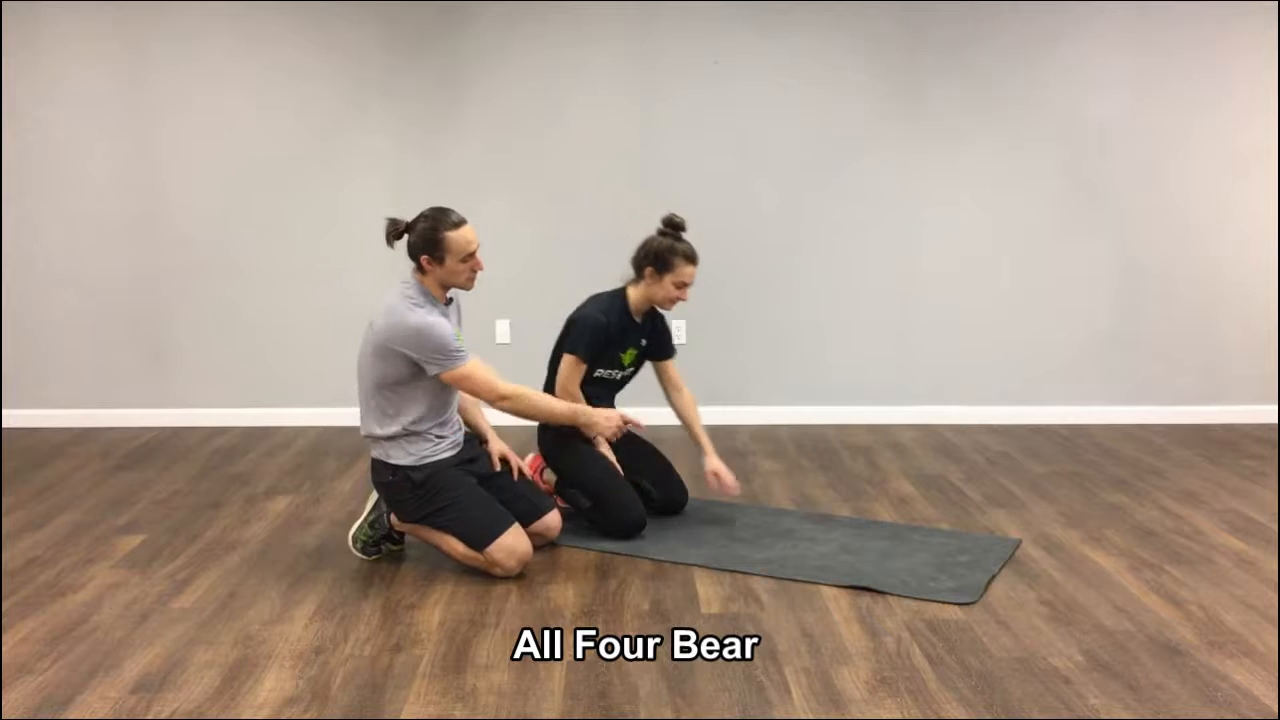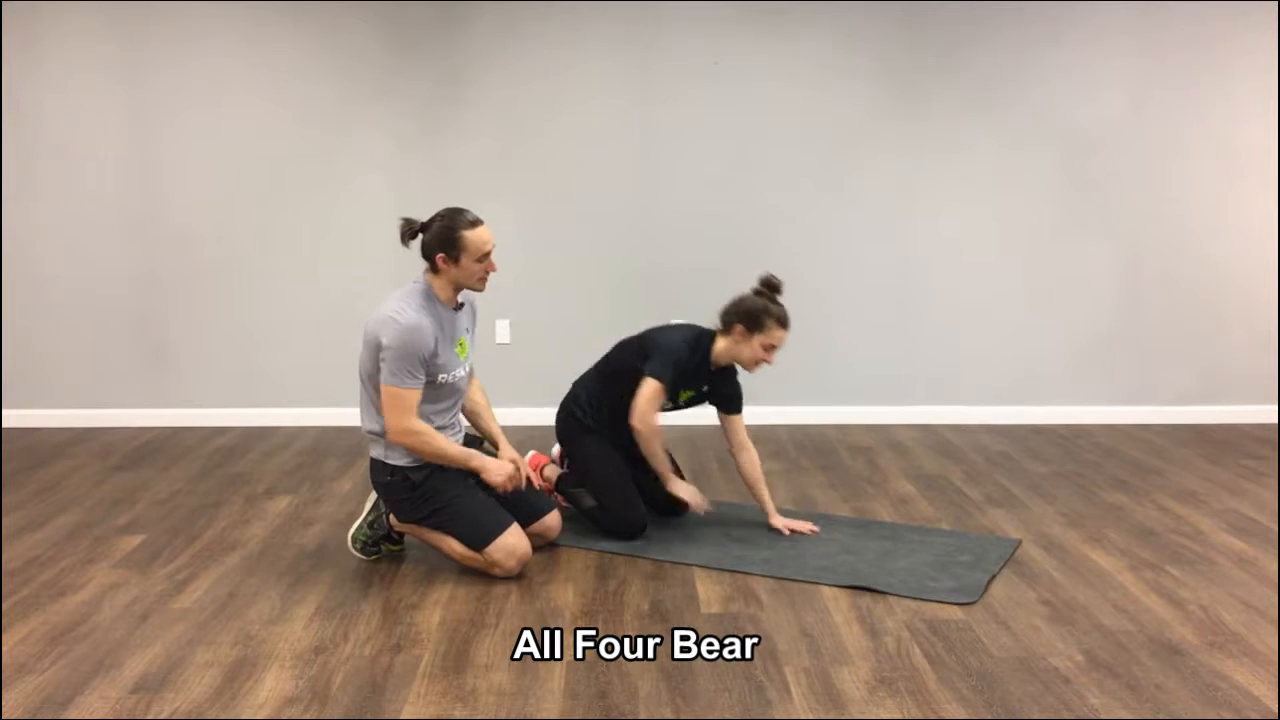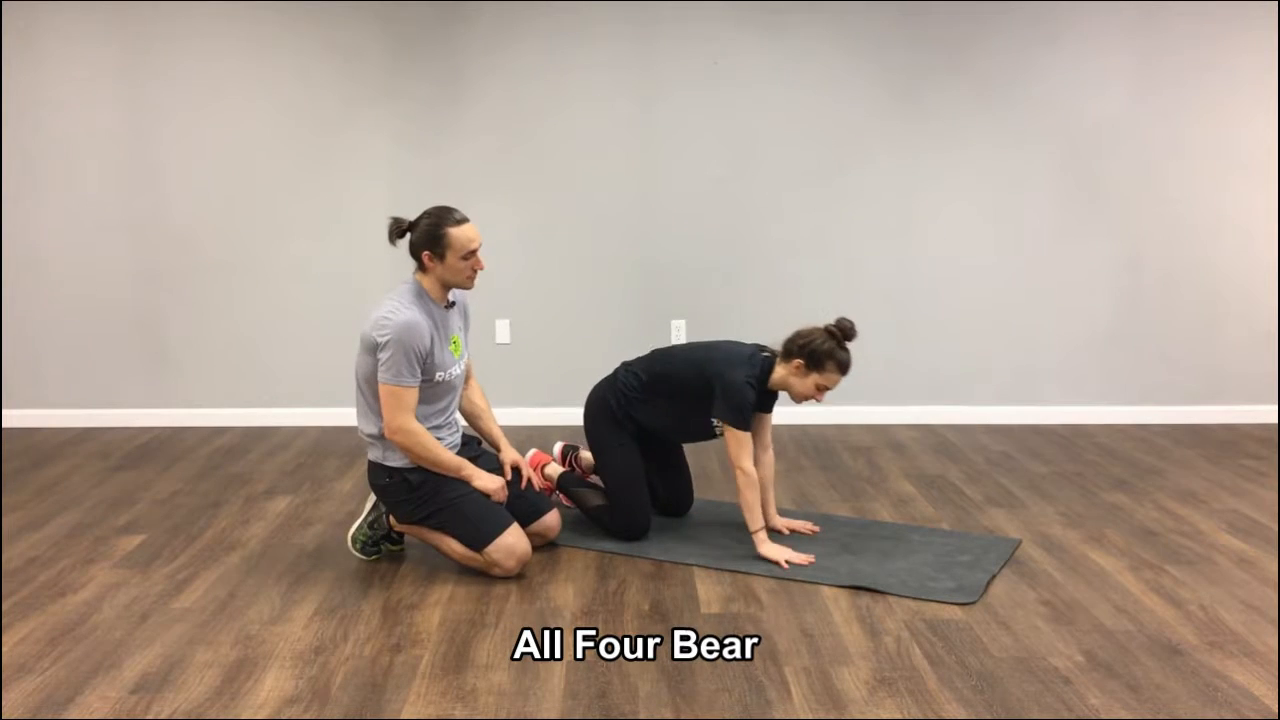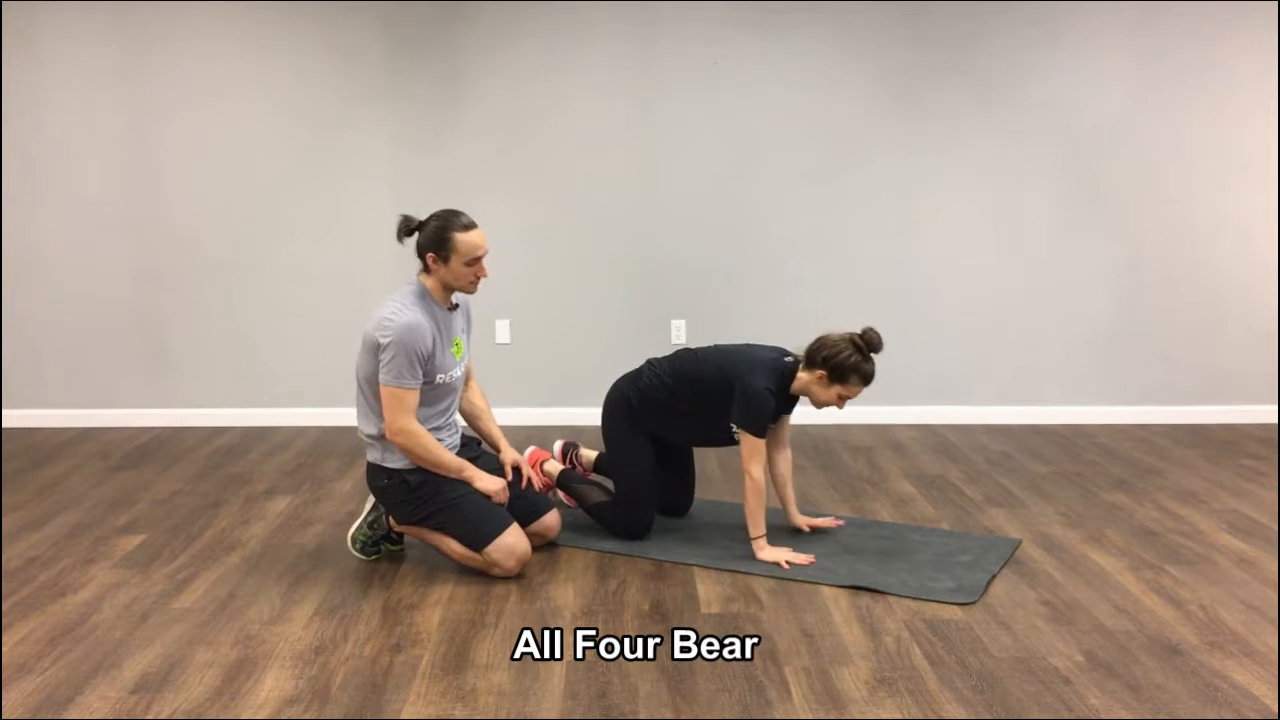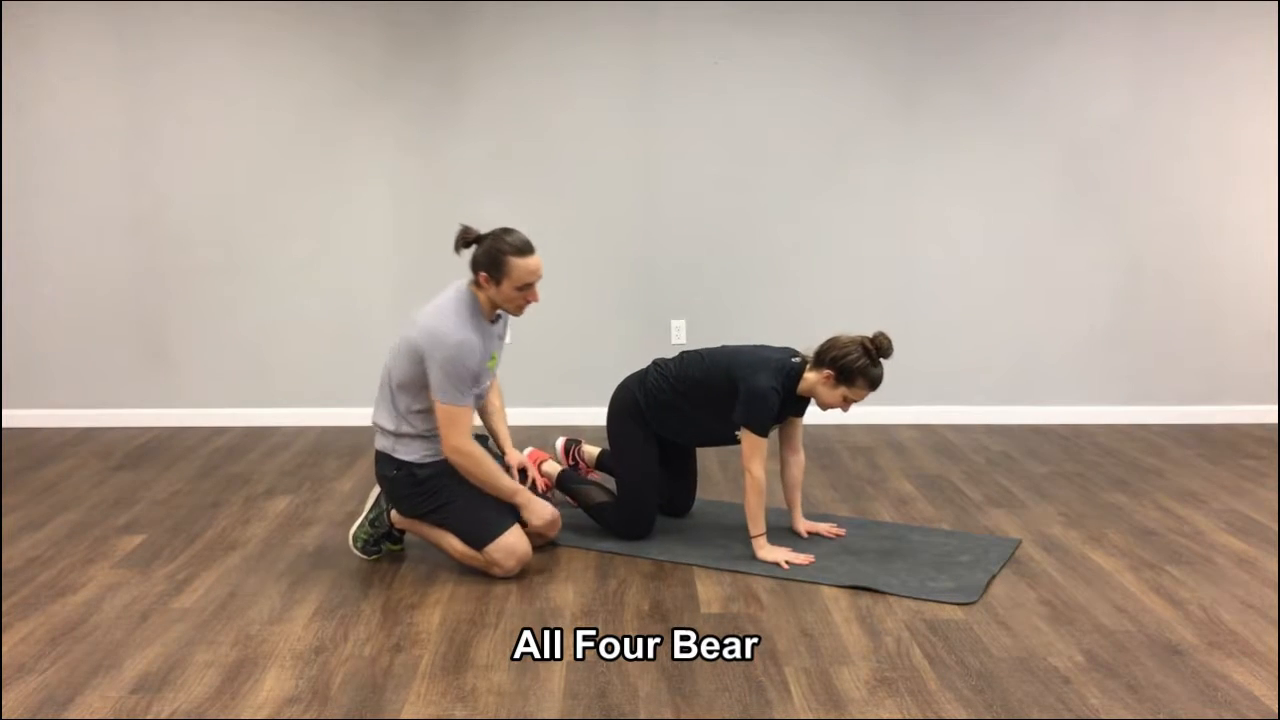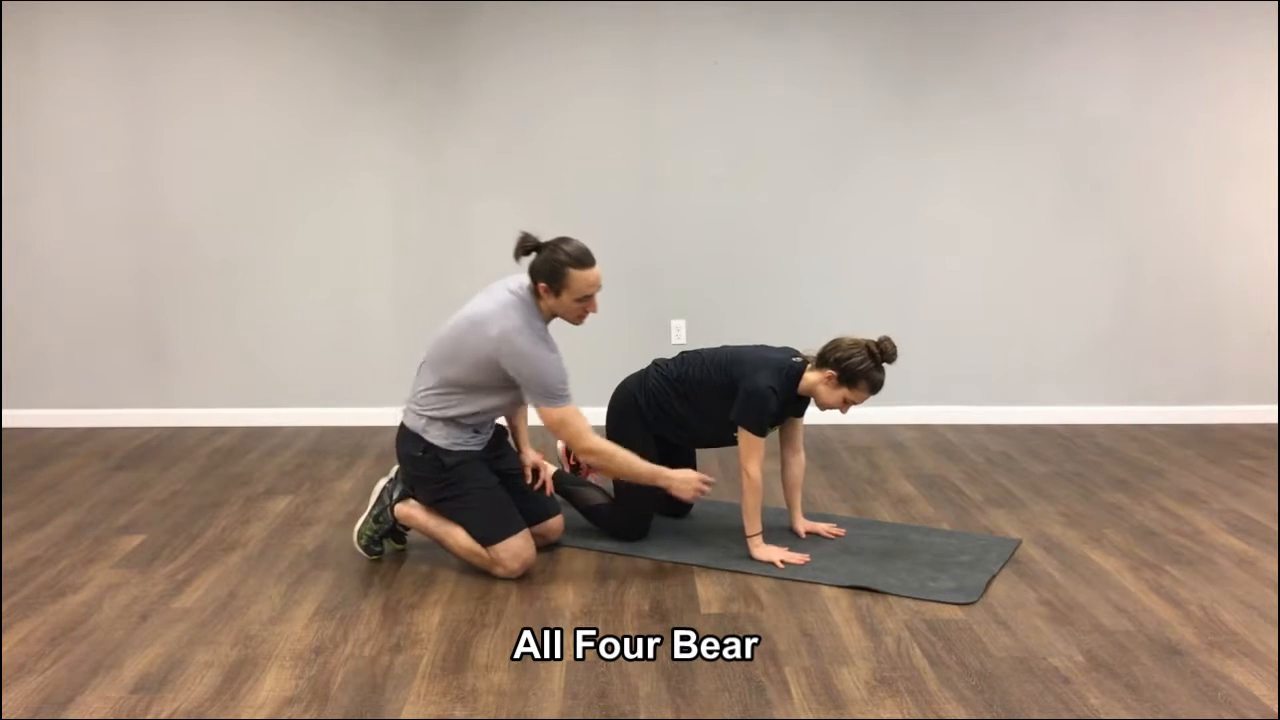
dt=0.4s
person 1, frame 1
left shoulder: (442, 298)
right shoulder: (415, 321)
right elbow: (501, 395)
left wrist: (489, 437)
right wrist: (585, 417)
left hip: (455, 446)
right hip: (415, 467)
left knee: (547, 526)
right knee: (511, 556)
left ankle: (425, 513)
right ankle: (397, 519)
person 1, frame 2
left shoulder: (463, 302)
right shoulder: (409, 324)
right elbow: (404, 430)
left wrist: (501, 444)
right wrist: (482, 463)
left hip: (451, 446)
right hip: (409, 467)
left knee: (547, 526)
right knee: (511, 555)
left ankle: (421, 515)
right ankle: (397, 519)
person 1, frame 3
left shoulder: (455, 301)
right shoulder: (403, 324)
right elbow: (400, 429)
left wrist: (502, 445)
right wrist: (472, 475)
left hip: (453, 446)
right hip: (409, 468)
left knee: (547, 525)
right knee: (510, 556)
left ankle: (420, 514)
right ankle: (396, 519)
person 1, frame 4
left shoulder: (458, 303)
right shoulder: (406, 325)
right elbow: (401, 431)
left wrist: (502, 446)
right wrist: (473, 476)
left hip: (453, 447)
right hip: (408, 469)
left knee: (547, 525)
right knee: (510, 555)
left ankle: (421, 514)
right ankle: (396, 519)
person 1, frame 5
left shoulder: (493, 309)
right shoulder: (454, 337)
right elbow: (458, 447)
left wrist: (507, 448)
right wrist: (522, 498)
left hip: (454, 447)
right hip: (415, 461)
left knee: (546, 527)
right knee: (511, 555)
left ankle: (417, 509)
right ankle: (399, 516)
person 1, frame 6
left shoulder: (519, 290)
right shoulder: (528, 344)
right elbow: (587, 446)
left wrist: (523, 446)
right wrist: (668, 478)
left hip: (478, 433)
right hip: (438, 446)
left knee: (550, 529)
right knee: (515, 559)
left ankle: (429, 492)
right ankle: (403, 509)
person 2, frame 1
left shoulder: (653, 324)
right shoulder: (596, 318)
left elbow: (677, 391)
right elbow: (565, 390)
left wrist: (709, 454)
right wrist: (598, 444)
right hip: (567, 432)
left knee: (674, 498)
right knee: (628, 520)
left ankle: (594, 476)
right ankle: (552, 478)
person 2, frame 2
left shoulder: (723, 376)
right shoulder: (679, 349)
left elbow: (741, 447)
right elbow: (642, 420)
left wrist: (772, 513)
right wrist: (670, 480)
left hip: (621, 429)
right hip: (583, 423)
left knee: (674, 504)
right knee: (629, 523)
left ankle: (580, 467)
right ankle: (550, 474)
person 2, frame 3
left shoulder: (766, 374)
right shoulder: (739, 380)
left elbow: (764, 449)
right elbow: (744, 468)
left wrist: (773, 515)
right wrist: (761, 541)
left hip: (648, 420)
right hip: (612, 413)
left knee: (678, 504)
right knee: (633, 525)
left ankle: (579, 460)
right ankle: (549, 471)
person 2, frame 4
left shoulder: (788, 374)
right shoulder: (759, 385)
left elbow: (779, 449)
right elbow: (753, 471)
left wrist: (794, 514)
right wrist: (760, 545)
left hip: (663, 415)
right hip: (630, 409)
left knee: (677, 505)
right knee: (634, 524)
left ankle: (577, 457)
right ankle: (549, 468)
person 2, frame 5
left shoulder: (797, 377)
right shoulder: (765, 385)
left elbow: (793, 453)
right elbow: (754, 470)
left wrist: (797, 518)
right wrist: (760, 544)
left hip: (668, 416)
right hip: (636, 409)
left knee: (677, 505)
right knee: (634, 524)
left ankle: (579, 454)
right ankle: (547, 470)
person 2, frame 6
left shoulder: (798, 377)
right shoulder: (765, 385)
left elbow: (793, 453)
right elbow: (750, 470)
left wrist: (797, 518)
right wrist: (756, 544)
left hip: (669, 417)
right hip: (637, 409)
left knee: (677, 507)
right knee: (631, 525)
left ankle: (582, 454)
